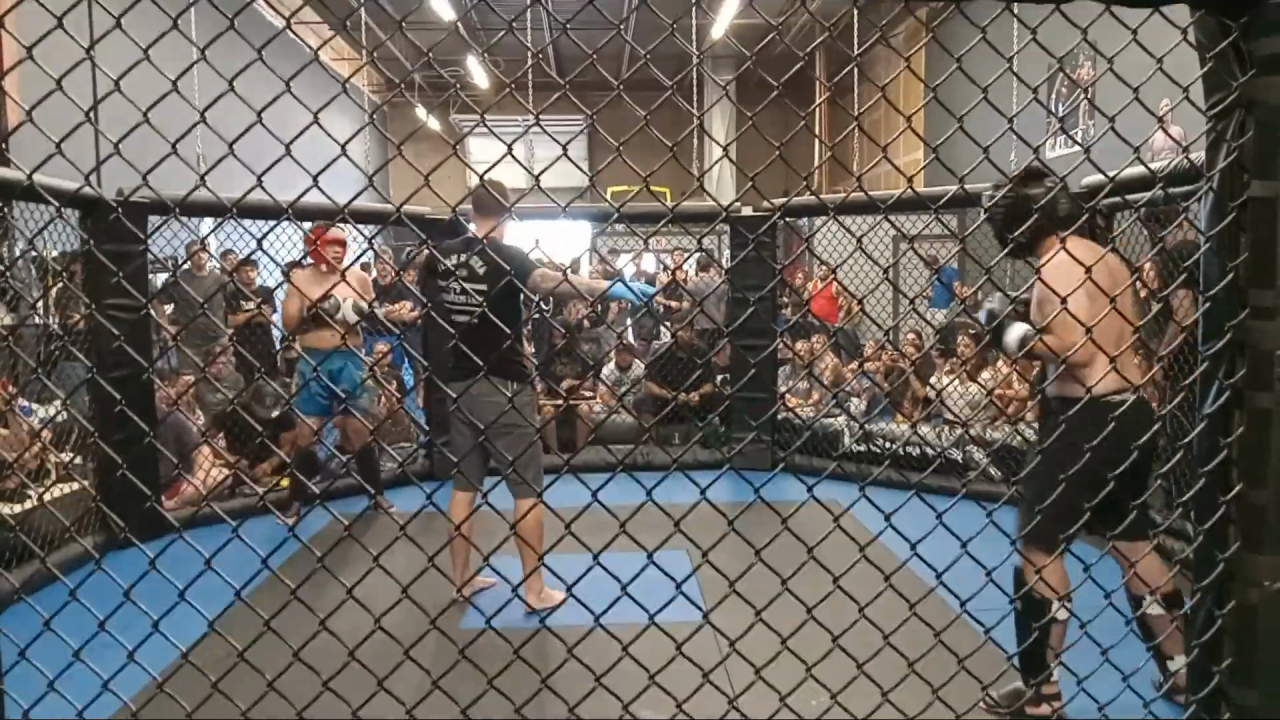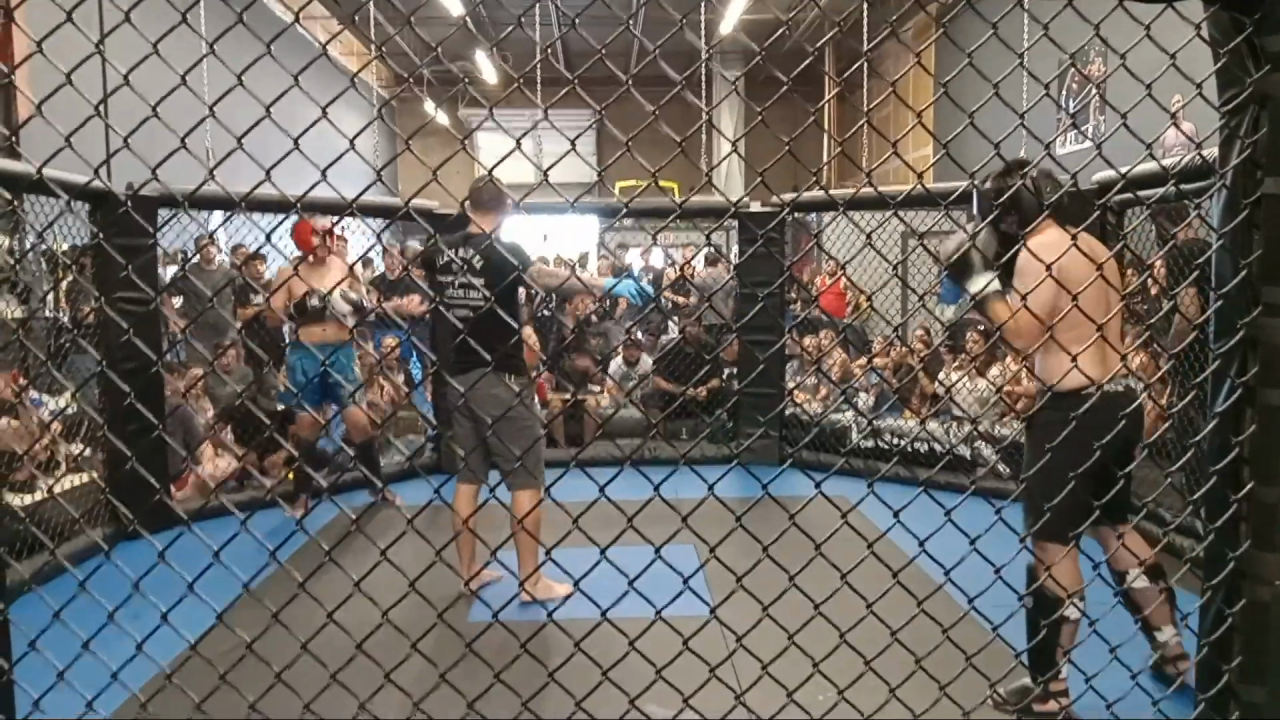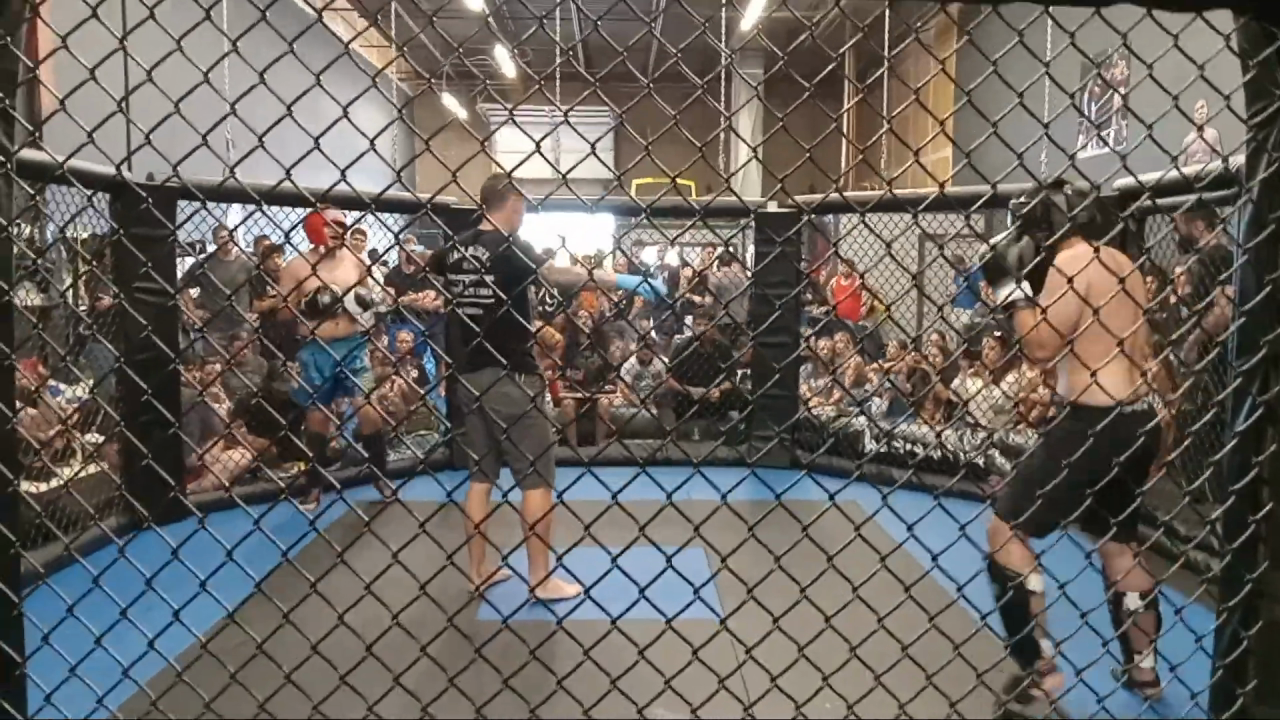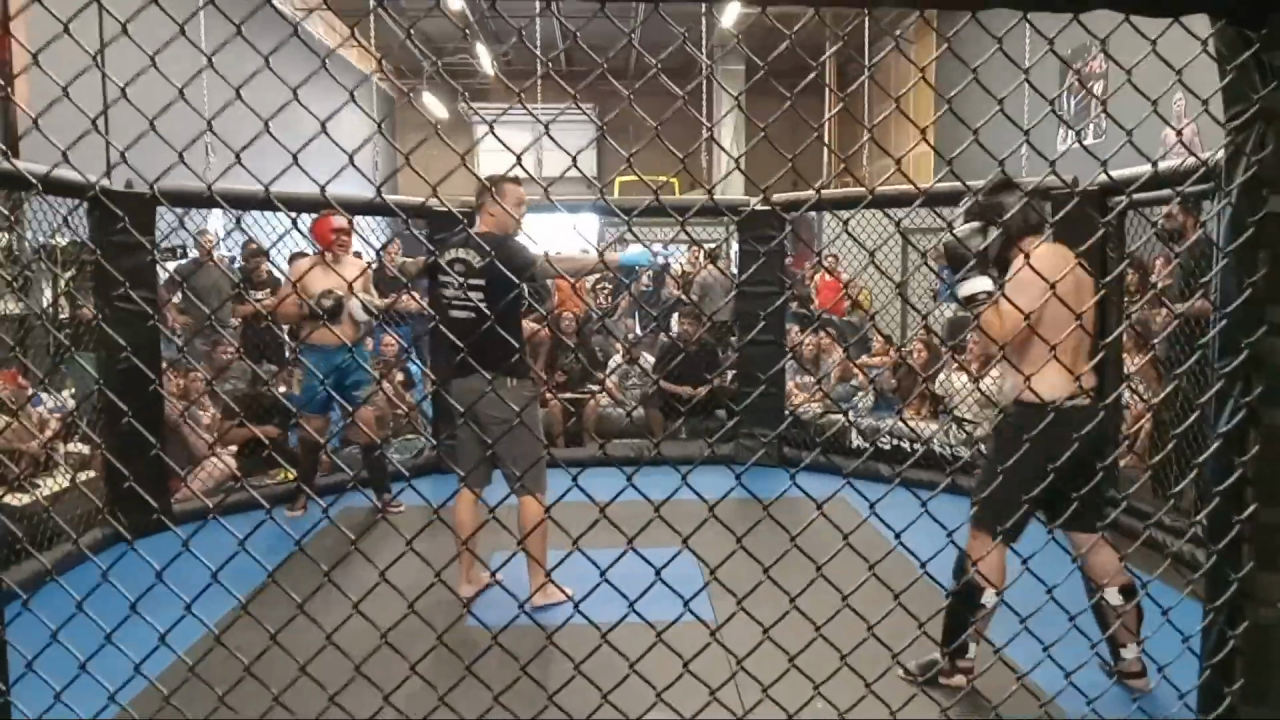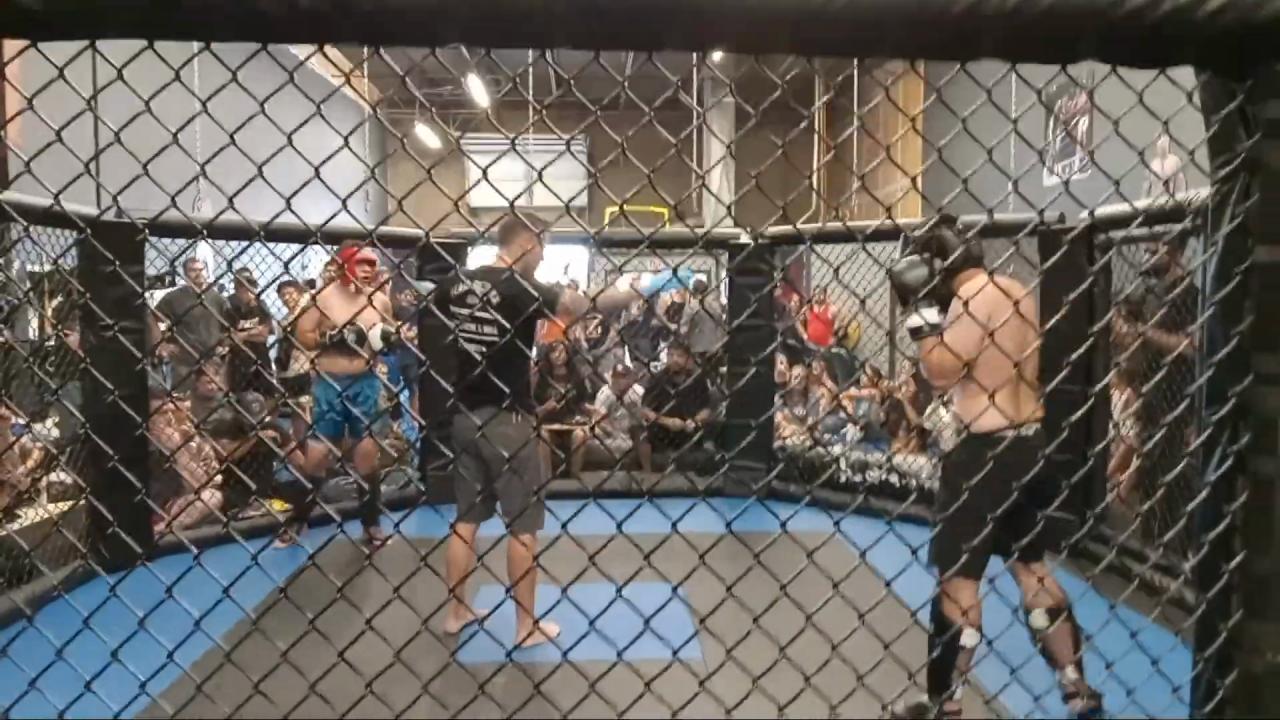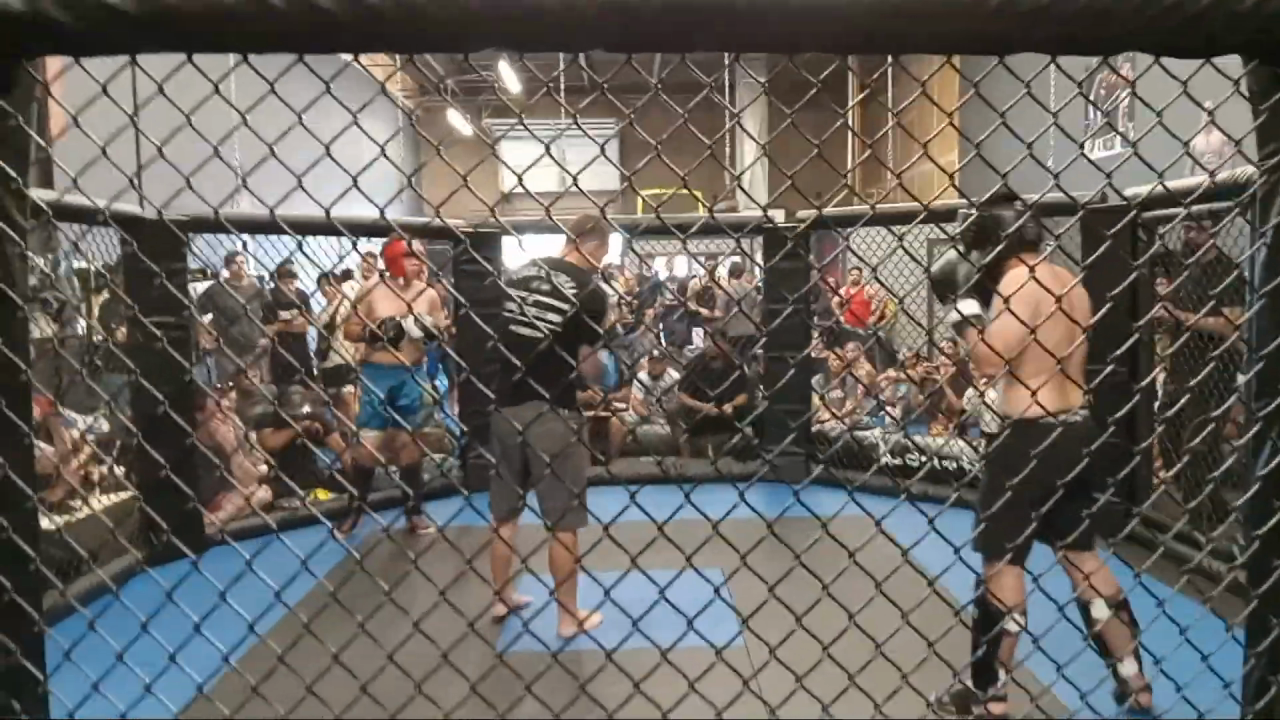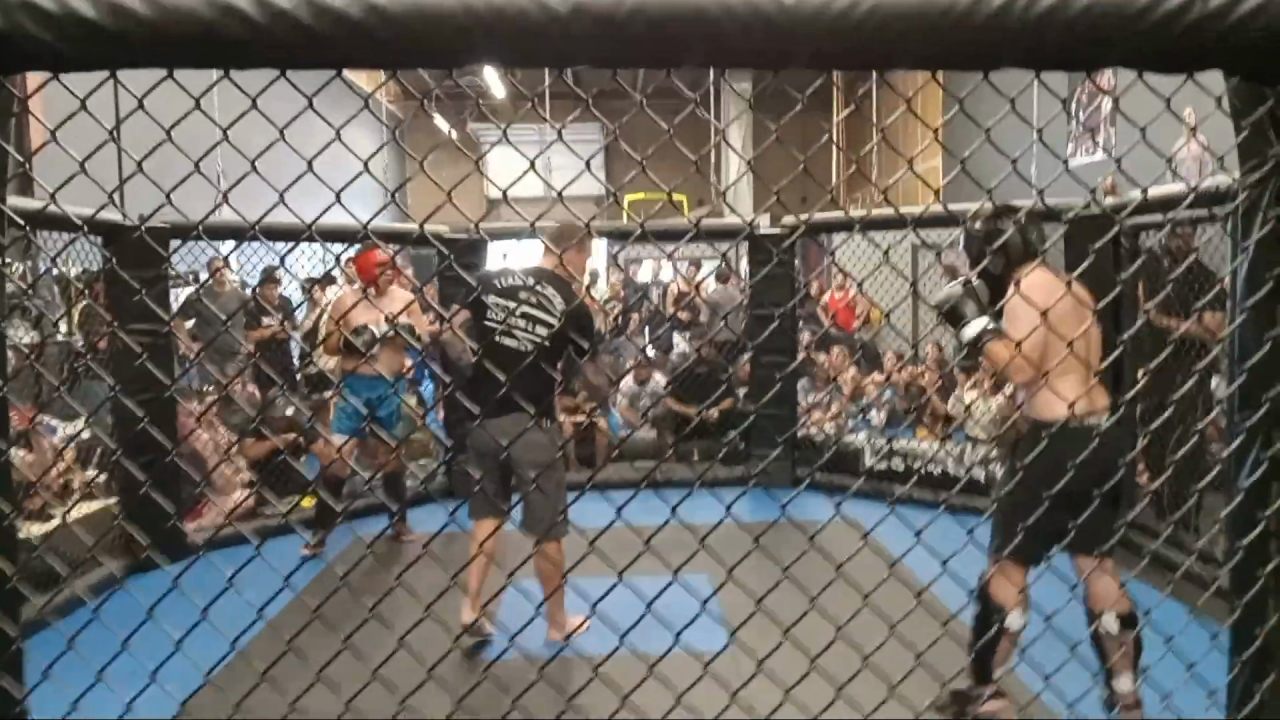
dt=0.3s
person 1, frame 1
left shoulder: (1056, 261)
right shoulder: (1106, 257)
left elbow: (1071, 347)
left wrist: (1012, 331)
left hip: (1084, 418)
right hip: (1131, 413)
left knee: (1038, 548)
right knee: (1132, 540)
right ankle: (1180, 670)
person 1, frame 2
left shoulder: (1039, 249)
right shoulder: (1094, 247)
left elbow: (1022, 336)
left wrist: (979, 278)
right wrist: (1001, 275)
left hip: (1074, 410)
right hip: (1118, 402)
left knee: (1052, 543)
right knee: (1115, 526)
right ankle: (1171, 648)
person 1, frame 3
left shoulder: (1069, 261)
right shoulder: (1119, 263)
left elbow: (1041, 347)
left wrist: (1012, 285)
right wrist: (1032, 284)
left hip: (1094, 422)
right hip: (1134, 419)
left knee: (1006, 525)
right knee: (1119, 542)
left ankle: (1037, 666)
right ankle: (1143, 668)
person 1, frame 4
left shoulder: (1033, 261)
right shoulder: (1068, 260)
left elbow: (1004, 338)
left wrist: (974, 280)
right wrist: (989, 276)
left hip: (1040, 419)
right hip: (1081, 414)
left knee: (985, 535)
right knee: (1090, 537)
left ankle: (956, 663)
right ankle: (1130, 661)
person 1, frame 5
left shoulder: (975, 297)
right shoulder: (1018, 292)
left elbow: (941, 374)
left wrist: (921, 311)
right wrist: (932, 309)
left hip: (988, 450)
right hip: (1027, 442)
left knee: (958, 576)
right knee: (1031, 565)
person 1, frame 6
left shoulder: (1018, 281)
right shoulder: (1069, 281)
left elbow: (991, 363)
left wrist: (963, 303)
right wrist: (982, 300)
left hip: (1031, 436)
right hip: (1076, 430)
left knee: (1002, 562)
right knee: (1082, 554)
person 1, frame 7
left shoulder: (1026, 287)
right shoulder: (1073, 288)
left elbow: (1021, 368)
left wrist: (973, 323)
right wrist: (991, 317)
left hip: (1055, 441)
right hip: (1098, 436)
left knee: (1008, 564)
right knee: (1096, 561)
person 2, frame 1
left shoulder: (444, 255)
right shoulder: (504, 257)
left elbow: (425, 262)
right elbow: (549, 282)
left wrist: (427, 257)
right wrist: (614, 287)
left hip: (459, 385)
right hip: (502, 386)
left knee: (465, 482)
right knee: (527, 487)
left ankle: (462, 578)
right ankle: (534, 588)
person 2, frame 2
left shoulder: (442, 251)
right shoulder: (502, 252)
left elbow: (417, 257)
right elbow: (546, 278)
left wrist: (420, 250)
right wrist: (612, 285)
left hip: (459, 379)
right hip: (502, 379)
left knee: (468, 476)
right knee: (526, 479)
left ankle: (469, 571)
right ankle: (532, 580)
person 2, frame 3
left shoulder: (456, 249)
right shoulder: (510, 249)
left elbow: (428, 261)
right elbow: (557, 276)
right wrist: (622, 280)
left hip: (472, 376)
right hip: (511, 377)
left knee: (480, 475)
right knee: (536, 478)
left ankle: (479, 570)
right ankle: (542, 578)
person 2, frame 4
left shoulder: (444, 251)
right shoulder: (502, 253)
left elbow: (411, 268)
right elbow: (554, 267)
right wrist: (618, 259)
left hip: (460, 382)
right hip: (504, 383)
left knee: (469, 481)
right knee: (530, 485)
left ankle: (467, 577)
right ankle: (540, 585)
person 2, frame 5
left shoulder: (457, 283)
right shoulder: (520, 288)
right elbow: (581, 305)
right wrist: (641, 288)
left hip: (466, 414)
right hip: (507, 418)
left knee: (466, 518)
right knee: (523, 524)
left ankle: (456, 611)
right ankle: (527, 625)
person 2, frame 6
left shoulder: (520, 274)
right shoulder: (590, 291)
right elbow: (583, 363)
right wrist: (586, 391)
left hip: (508, 407)
right hip: (552, 413)
left knee: (504, 511)
right knee: (564, 519)
left ankle: (502, 597)
right ankle: (569, 615)
person 2, frame 7
left shoulder: (494, 280)
right shoulder: (572, 302)
right elbow: (581, 371)
left hip: (483, 418)
right hip: (530, 425)
left knee: (485, 513)
right knee: (548, 530)
left ankle: (472, 605)
right ankle: (558, 622)
person 3, frame 1
left shoulder: (1174, 257)
right shoulder: (1201, 250)
left elbow: (1185, 314)
left wrist: (1162, 359)
left hip: (1185, 365)
right hip: (1205, 357)
left knee: (1179, 435)
left ankle: (1187, 497)
person 3, frame 2
left shoulder: (1178, 254)
right shoulder: (1209, 250)
left elbow: (1190, 309)
left wrist: (1170, 353)
left hip: (1194, 358)
right hip: (1215, 354)
left knee: (1189, 431)
right knee: (1204, 430)
left ankle: (1200, 500)
right ankle: (1203, 497)
person 3, frame 3
left shoulder: (1210, 259)
right shoulder: (1216, 258)
left elbow: (1228, 308)
left wrist: (1194, 342)
left hip: (1211, 365)
right hip: (1207, 363)
left knee: (1204, 438)
right knee: (1206, 434)
left ankle: (1217, 505)
right ankle: (1212, 499)
person 3, frame 4
left shoulder: (1202, 251)
right shoulder: (1182, 255)
left elbow: (1215, 302)
left wrist: (1172, 311)
right wrist: (1159, 317)
left hip: (1195, 359)
right hip: (1181, 357)
left knee: (1176, 431)
right knee: (1183, 431)
person 3, frame 5
left shoulder: (1186, 293)
right shoulder: (1149, 291)
left elbow: (1191, 345)
right elbow: (1125, 327)
left wrist: (1142, 333)
left hip: (1173, 396)
right hip: (1152, 392)
left knee: (1153, 469)
right knee: (1171, 470)
left ankle: (1158, 542)
right ankle: (1179, 537)
person 3, frame 6
left shoulder: (1227, 272)
right shoulder: (1179, 265)
left elbow: (1233, 326)
left wrist: (1183, 316)
left hip: (1212, 376)
right hip: (1180, 371)
left knee: (1198, 453)
right knee: (1171, 446)
left ankle: (1204, 523)
right ankle: (1214, 511)
person 3, frame 7
left shoulder: (1205, 279)
right shoulder: (1151, 266)
left elbow: (1214, 331)
left wrist: (1167, 322)
left hip: (1189, 380)
right hip: (1152, 375)
left knee: (1182, 457)
right knee: (1153, 453)
left ankle: (1183, 528)
right ankle: (1163, 520)
person 4, frame 1
left shoulder: (359, 277)
right shoulder: (300, 279)
left elbow: (372, 313)
right elbow: (288, 325)
left wrist: (365, 314)
right wrist: (309, 314)
left hip: (350, 359)
right hip: (313, 361)
left knee: (361, 428)
right knee: (306, 432)
left ankle: (376, 492)
right ankle: (296, 499)
person 4, frame 2
left shoulder: (346, 268)
right shoulder: (289, 275)
left elbow: (365, 306)
right elbow: (273, 317)
left wrist: (368, 306)
right wrist: (298, 309)
left hip: (341, 352)
right hip: (304, 355)
left knee: (358, 421)
right knee: (306, 425)
left ankle: (377, 483)
right ankle: (303, 491)
person 4, frame 3
left shoulder: (356, 261)
right shoulder: (297, 267)
left elbow: (368, 295)
left wrist: (367, 300)
right wrist: (307, 306)
left hip: (353, 346)
right hip: (316, 350)
left knee: (368, 412)
right knee: (317, 417)
left ankle: (381, 476)
right ankle: (315, 484)
person 4, frame 4
left shoulder: (360, 268)
right shoulder: (302, 269)
left elbow: (372, 303)
right elbow: (282, 313)
left wrist: (373, 308)
right wrist: (310, 308)
left hip: (354, 353)
right hip: (316, 356)
left knee: (366, 421)
right knee: (312, 425)
left ankle: (383, 492)
right ankle: (303, 491)
person 4, frame 5
left shoulder: (381, 300)
right shoulder: (323, 297)
left elbow: (389, 338)
right elbow: (302, 337)
left wrist: (388, 339)
right wrist: (331, 338)
left hip: (366, 383)
right hip: (329, 383)
left knee: (367, 453)
right knee: (316, 455)
left ankle: (371, 524)
right ankle: (297, 520)
person 4, frame 6
left shoulder: (428, 295)
right shoulder: (371, 291)
left elbow: (439, 333)
right elbow: (349, 330)
left wrist: (432, 332)
right wrist: (374, 332)
left hip: (412, 376)
right hip: (375, 375)
left knee: (411, 445)
right knee: (367, 445)
left ankle: (414, 512)
right ankle: (354, 509)
person 4, frame 7
left shoulder: (405, 299)
right shoulder: (345, 300)
left elbow: (425, 338)
right elbow: (328, 344)
left wrist: (410, 332)
right wrist: (348, 342)
left hip: (392, 387)
right hip: (353, 386)
left knee: (392, 456)
right knee: (337, 456)
left ankle: (398, 520)
right ankle: (322, 528)
